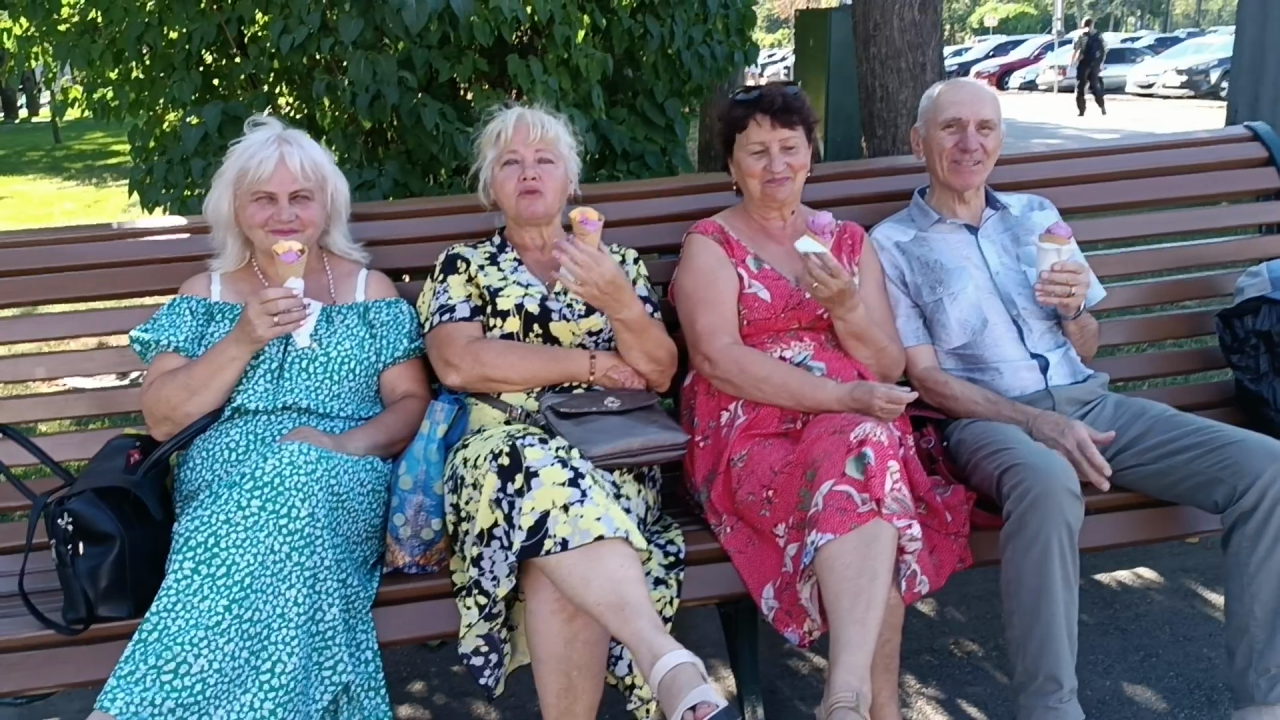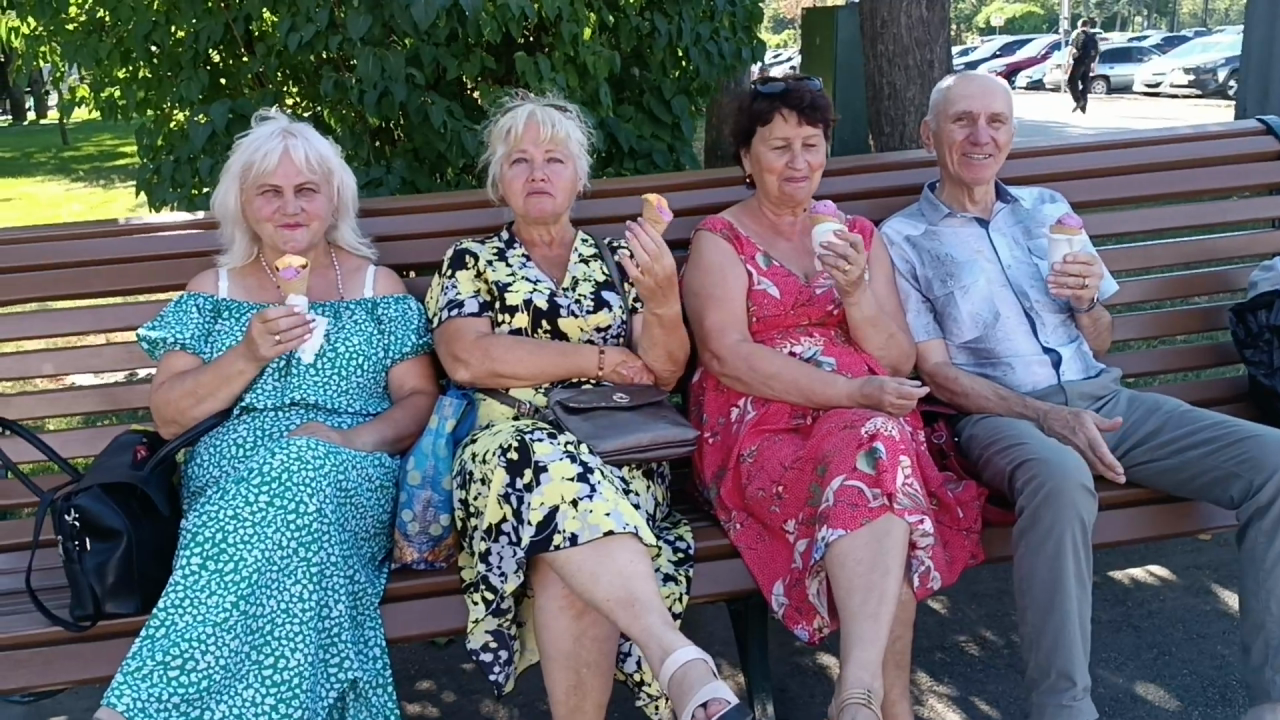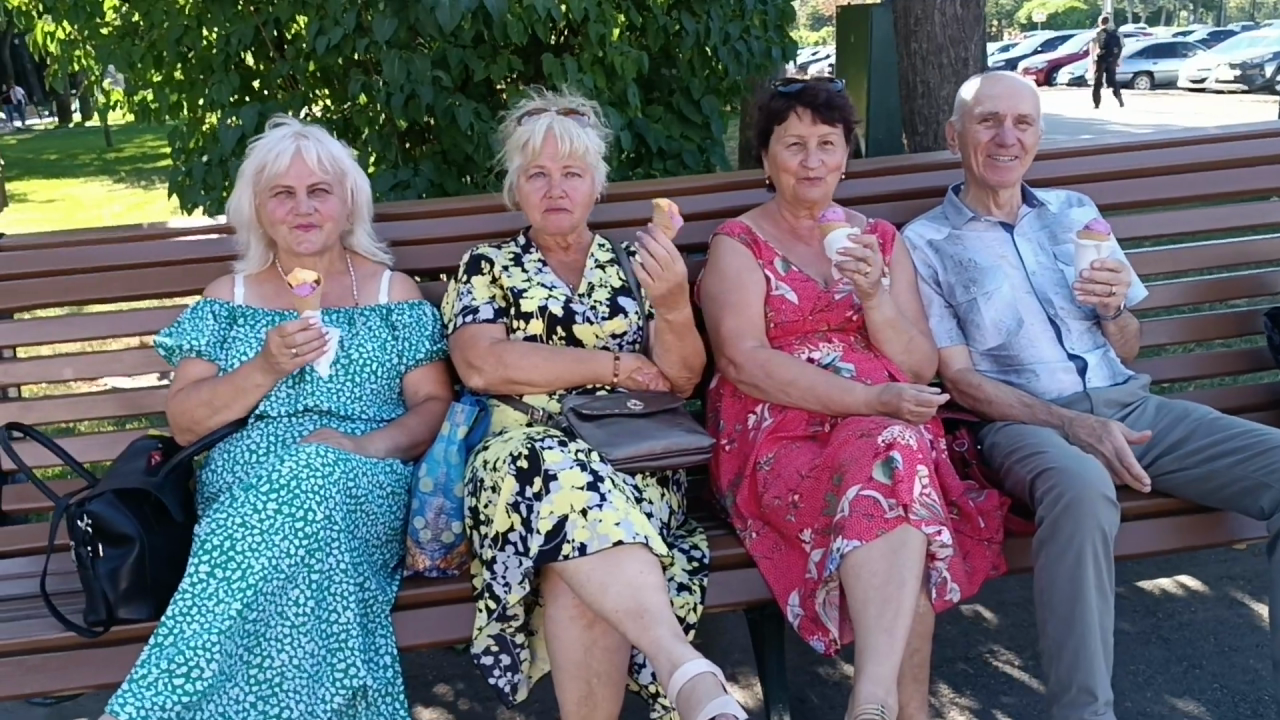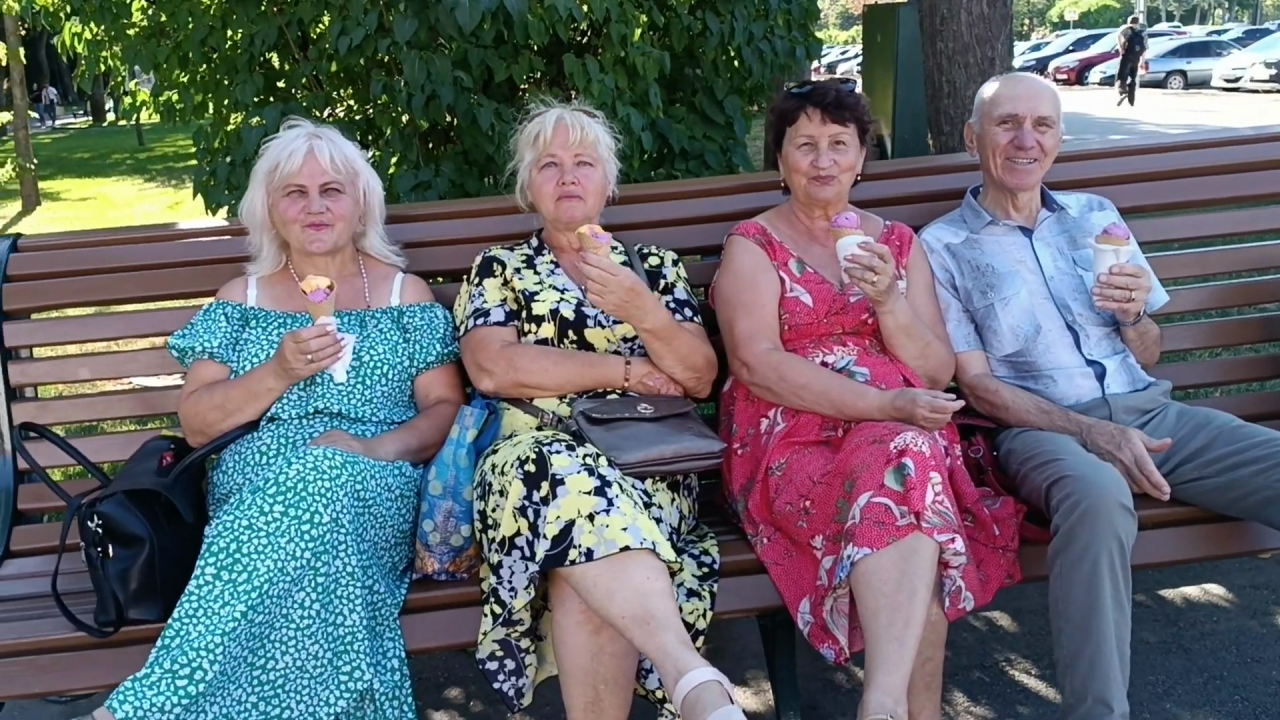
dt=0.5s
person 1, frame 1
left shoulder: (1037, 214)
right shoulder: (892, 244)
right elbow: (927, 377)
left wrist: (1075, 311)
right wrist: (1037, 422)
left hip: (1090, 402)
right hip: (987, 419)
right knee: (1049, 486)
person 1, frame 2
left shoulder: (1048, 207)
right shoulder: (902, 239)
right elbow: (937, 372)
left wrist: (1088, 303)
right wrist: (1047, 415)
left hip: (1102, 397)
right hip: (999, 414)
right knee: (1060, 478)
person 1, frame 3
left shoulder: (1075, 211)
right shoulder: (925, 243)
right elbow: (959, 378)
left wrist: (1113, 310)
right wrist: (1072, 424)
left hip: (1130, 404)
right hip: (1023, 421)
right knee: (1080, 488)
person 1, frame 4
left shoulder: (1096, 215)
right shoulder: (943, 246)
right elbow: (976, 384)
left wrist: (1133, 316)
right wrist: (1091, 432)
left hip: (1150, 410)
right hip: (1042, 426)
right knee: (1098, 496)
person 2, frame 1
left shoulder: (850, 238)
right shoulder: (711, 243)
left elbow: (888, 367)
right elbow: (718, 360)
left wrist: (843, 306)
right wrist: (842, 395)
left hip: (853, 420)
right hip: (751, 429)
left knee: (862, 452)
right knee: (863, 457)
person 2, frame 2
left shoulder: (858, 233)
right shoulder: (719, 239)
left elbow: (898, 362)
right elbow: (727, 358)
left wrist: (855, 292)
right wrist: (851, 391)
left hip: (864, 416)
right hip: (761, 426)
left knee: (875, 449)
right knee: (873, 455)
person 2, frame 3
left shoulder: (881, 237)
right shoulder: (738, 244)
left elbow: (920, 367)
right elbow: (745, 364)
left wrist: (874, 295)
right wrist: (871, 400)
left hip: (885, 424)
right hip: (780, 433)
left knee: (892, 454)
right knee: (893, 469)
person 2, frame 4
left shoulder: (898, 242)
right shoulder: (752, 246)
left elbow: (936, 373)
right elbow: (758, 367)
left wrist: (887, 302)
right wrist: (884, 406)
left hip: (900, 431)
right hip: (791, 439)
left knee: (903, 461)
right knee: (904, 476)
person 3, frame 1
left shoulder: (617, 262)
right shoulder: (463, 266)
left elbow: (658, 372)
right elbow: (458, 364)
left wrist: (620, 304)
right wrist: (590, 362)
right hip: (505, 451)
right knee: (537, 474)
right ankle: (672, 669)
person 3, frame 2
left shoulder: (619, 258)
right shoulder: (469, 261)
left elbow: (665, 371)
right elbow: (467, 359)
left wrist: (661, 297)
right wrist: (599, 359)
right hip: (513, 449)
left knee: (571, 562)
right knee: (551, 473)
right ankle: (681, 665)
person 3, frame 3
left shoulder: (635, 263)
right shoulder: (486, 266)
left elbow: (682, 379)
right elbow: (481, 366)
left wrist: (673, 306)
right wrist: (615, 366)
right hip: (525, 454)
left knee: (582, 540)
right knee: (558, 478)
person 3, frame 4
left shoulder: (654, 265)
right shoulder: (498, 267)
left elbow: (700, 378)
right elbow: (492, 369)
left wrist: (644, 313)
right wrist: (627, 370)
right hip: (538, 459)
left knee: (588, 575)
right knee: (569, 483)
person 4, frame 1
left shoulder: (371, 290)
right shoulder: (204, 295)
left elbow: (412, 403)
right elbow: (161, 418)
left wrist: (347, 445)
right wrist: (244, 340)
left hip: (342, 482)
right hip: (225, 479)
left knee: (295, 483)
right knee: (284, 517)
person 4, frame 2
left shoulder: (379, 285)
right shoulder: (211, 290)
left elbow: (420, 399)
right elbow: (168, 417)
left wrist: (356, 439)
right wrist: (249, 355)
left hip: (347, 477)
right hip: (234, 476)
left knee: (305, 471)
right knee: (281, 505)
person 4, frame 3
left shoulder: (394, 291)
right shoulder: (227, 297)
left elbow: (435, 406)
right elbow: (185, 423)
left wrist: (370, 446)
right wrist: (267, 367)
left hip: (362, 486)
right hip: (247, 483)
left knee: (311, 488)
right knee: (302, 500)
person 4, frame 4
left shoulder: (406, 293)
right shoulder: (240, 299)
left elbow: (446, 409)
right elbow: (195, 424)
left wrist: (377, 448)
right wrist: (280, 372)
left hip: (373, 489)
right hip: (260, 489)
left knee: (321, 479)
right knee: (306, 502)
